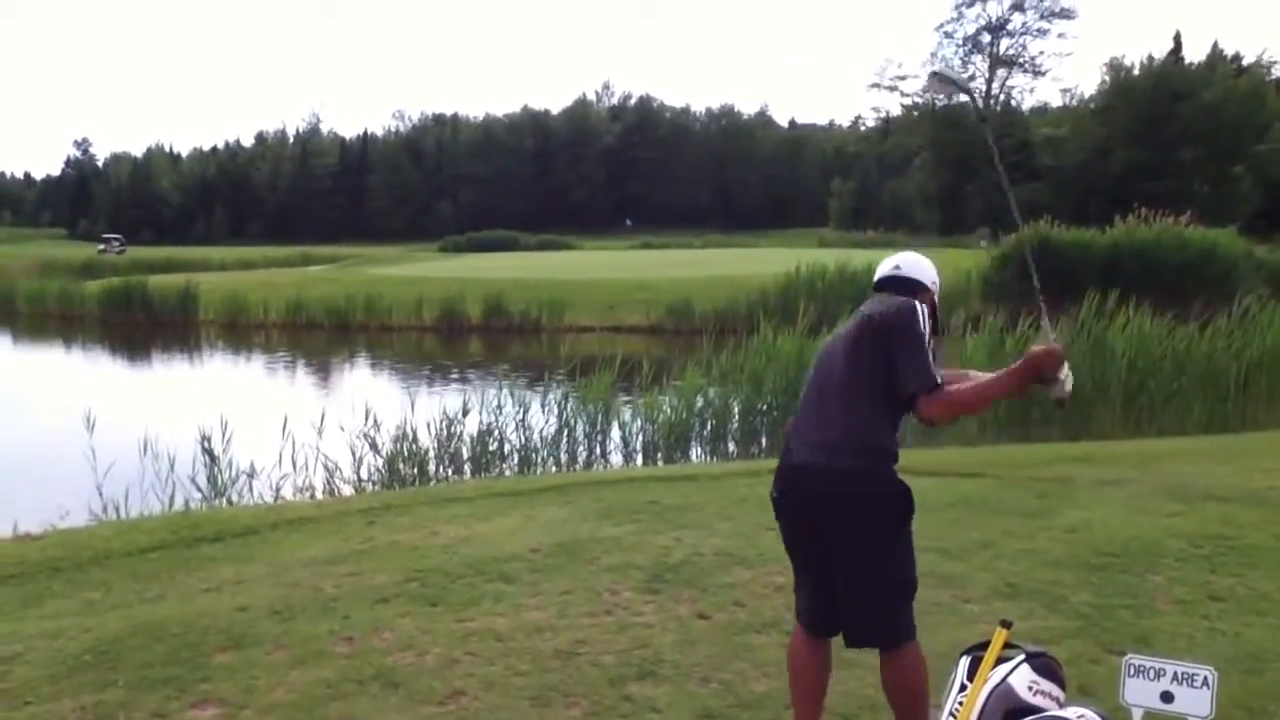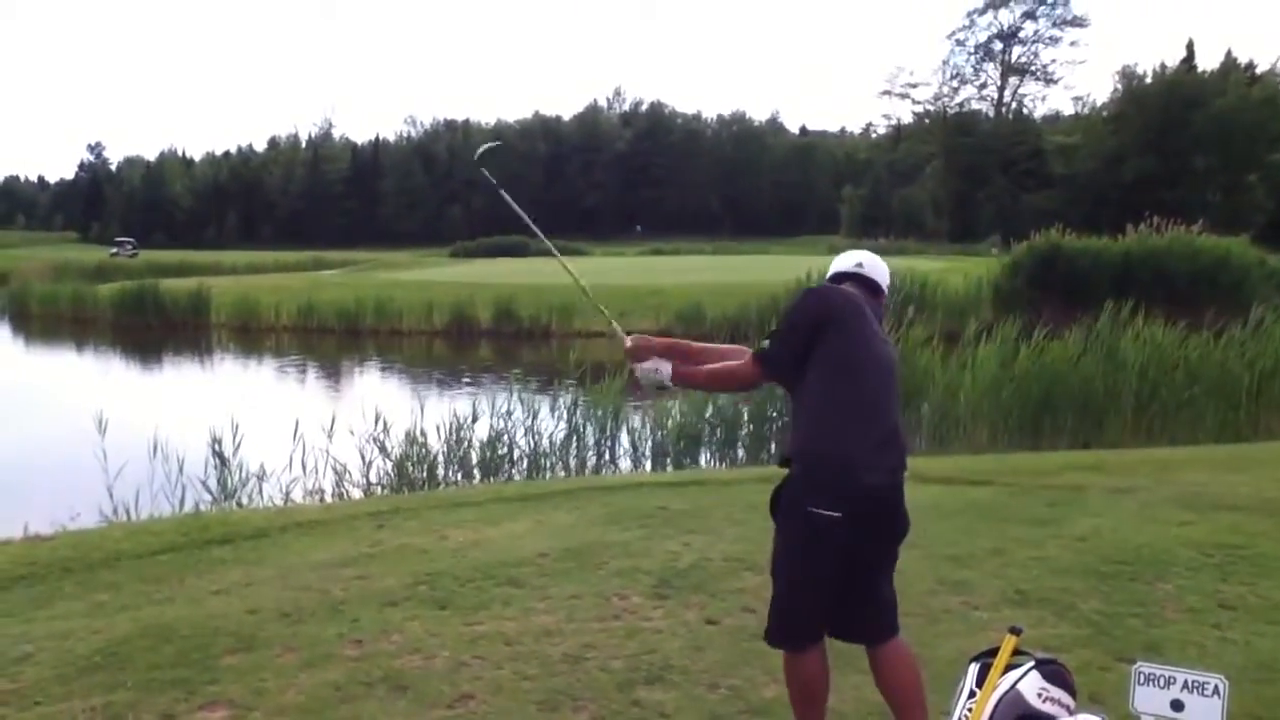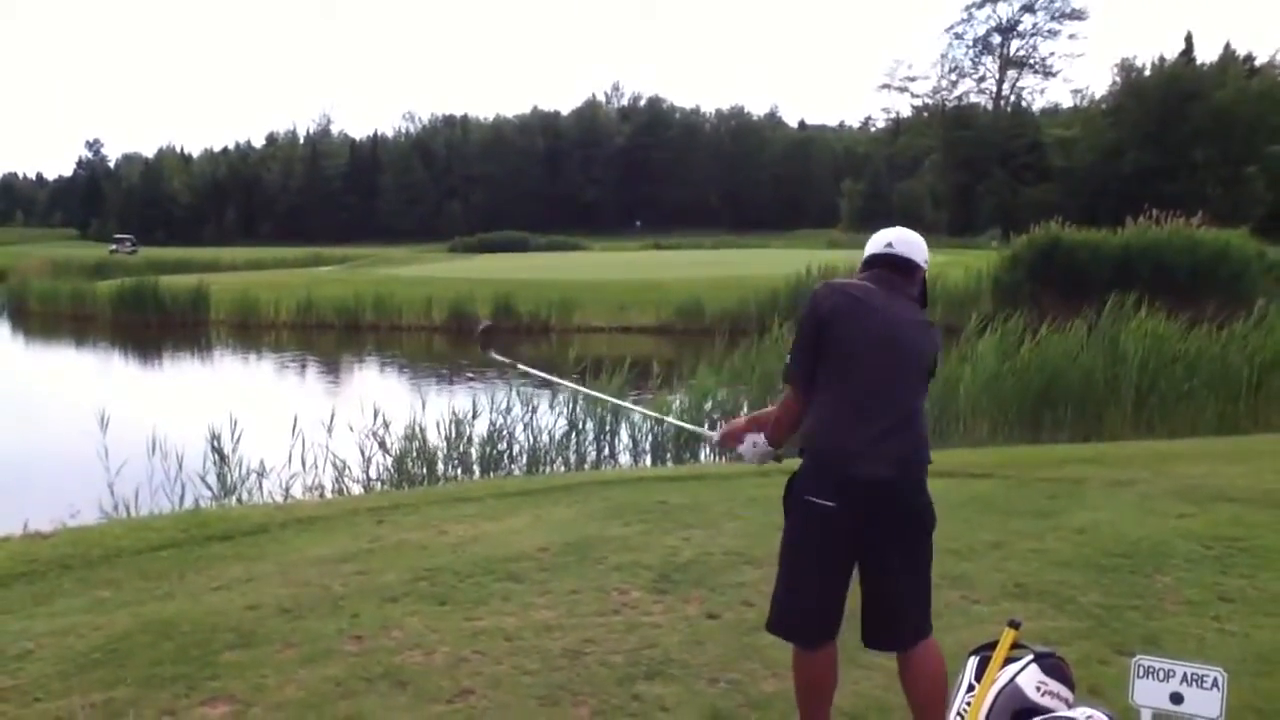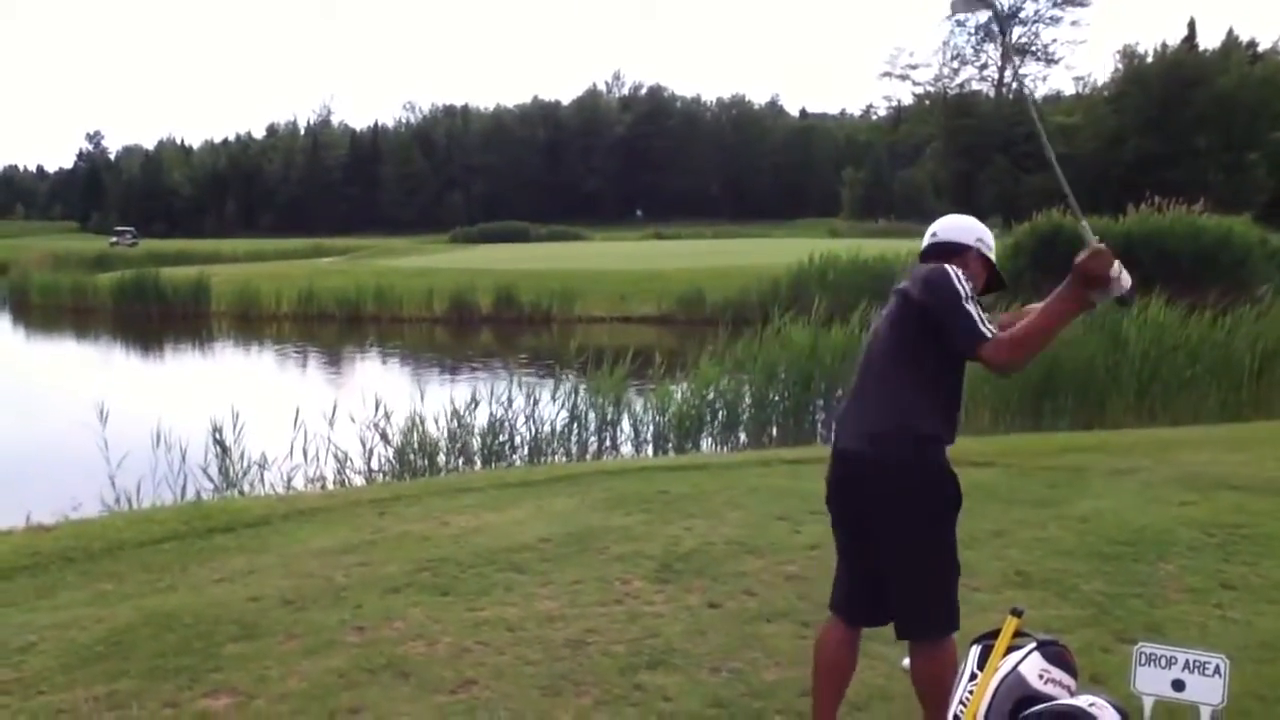
dt=0.5s
person 1, frame 1
left shoulder: (856, 325)
right shoulder: (906, 312)
left elbow: (940, 382)
right elbow: (934, 407)
left wrist: (1018, 375)
right wrist: (1021, 373)
left hip: (796, 481)
right hip: (857, 483)
left knee: (812, 621)
right knee: (893, 631)
person 1, frame 2
left shoulder: (824, 300)
right shoulder: (879, 341)
left elbow: (754, 372)
right elbow: (766, 360)
left wrist: (667, 370)
right wrist: (670, 351)
left hip: (823, 494)
right hip: (881, 497)
left knee: (800, 632)
right knee: (879, 630)
person 1, frame 3
left shoulder: (832, 298)
right shoulder: (925, 332)
left elbow: (799, 396)
left wrist: (755, 430)
right wrist: (765, 427)
left hip: (831, 486)
right hip: (903, 492)
left knee: (812, 630)
right knee: (911, 633)
person 1, frame 4
left shoulder: (911, 297)
right shoulder: (942, 281)
left elbow: (1012, 329)
right elbow: (1001, 354)
left wrist: (1076, 293)
right wrist: (1077, 288)
left hip: (856, 469)
right hip: (906, 474)
left knee: (851, 609)
right knee: (930, 624)
